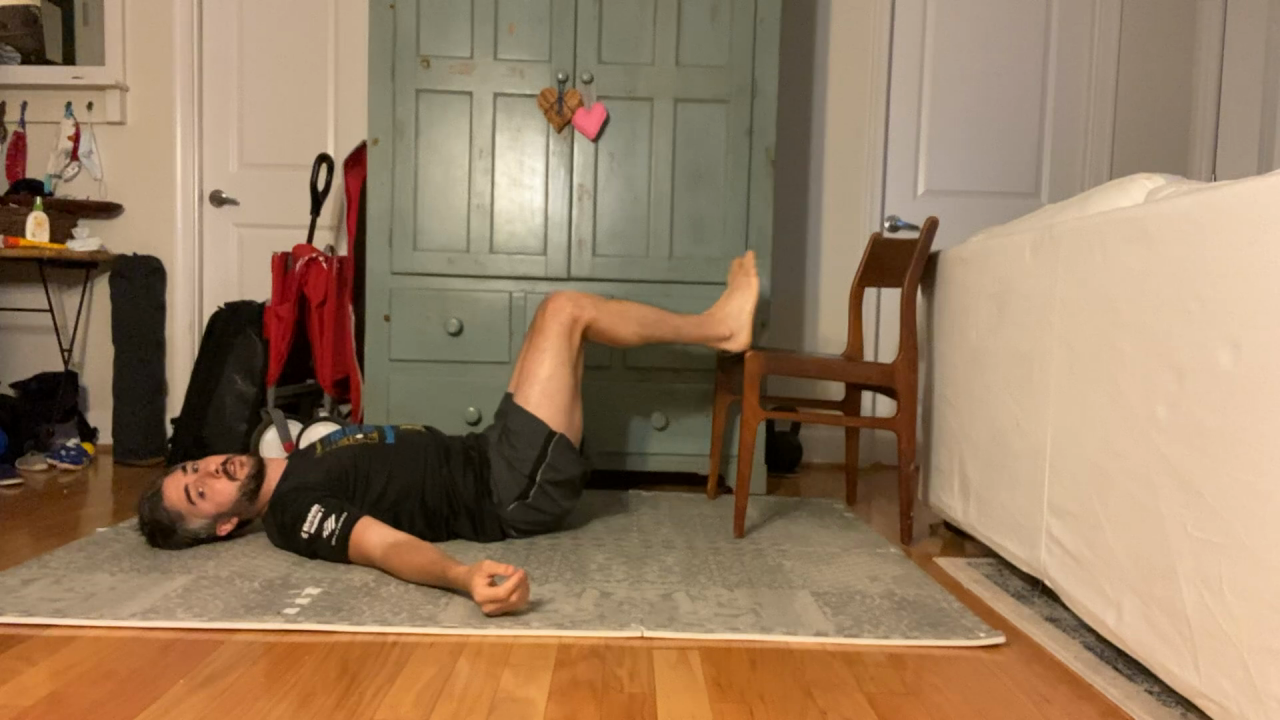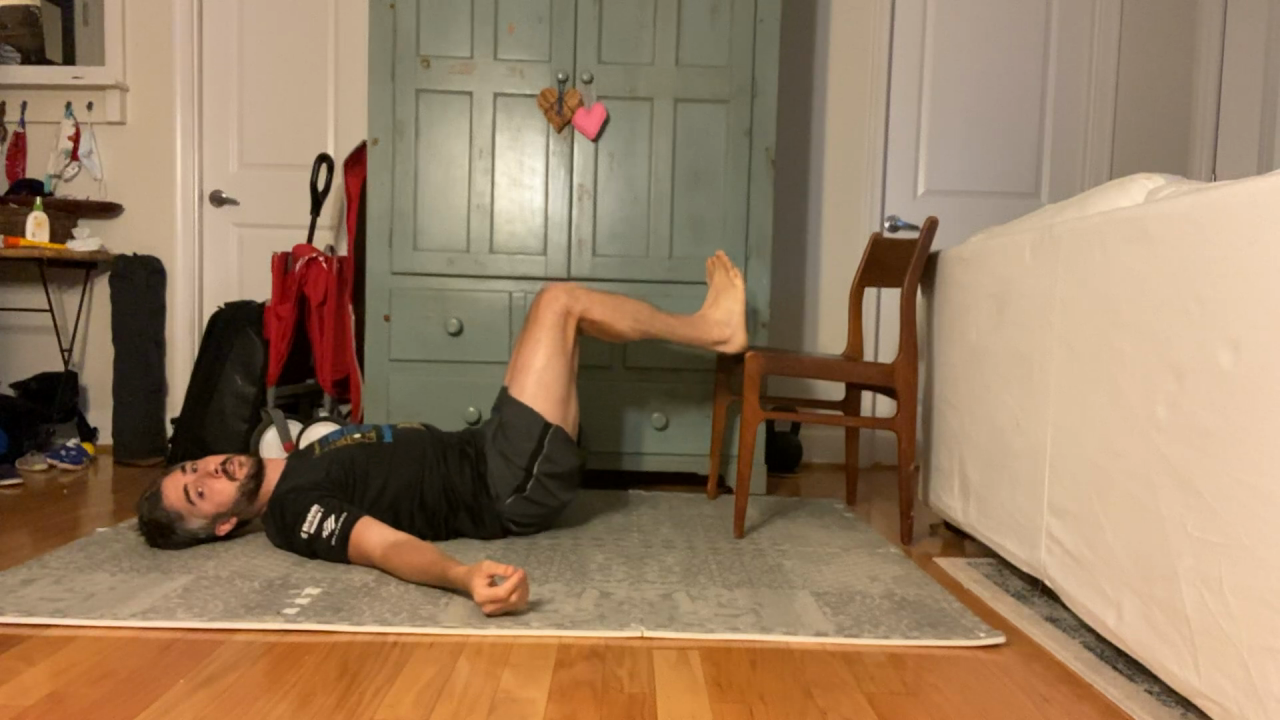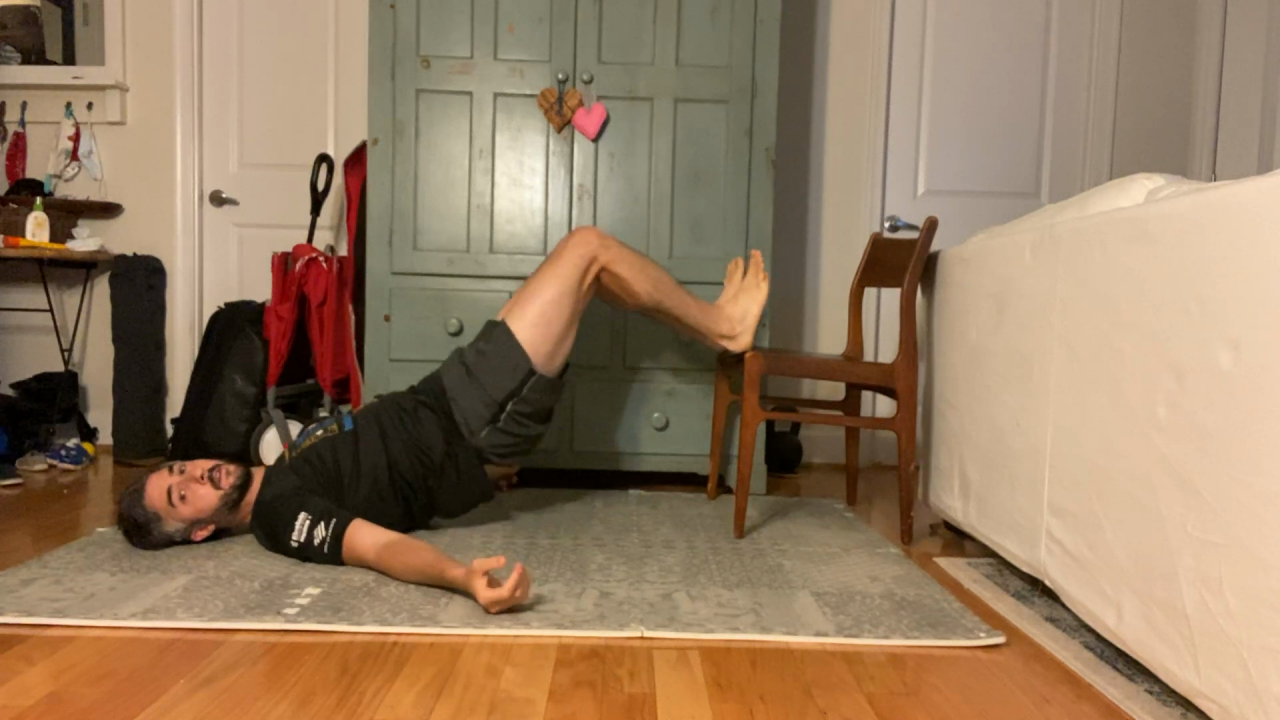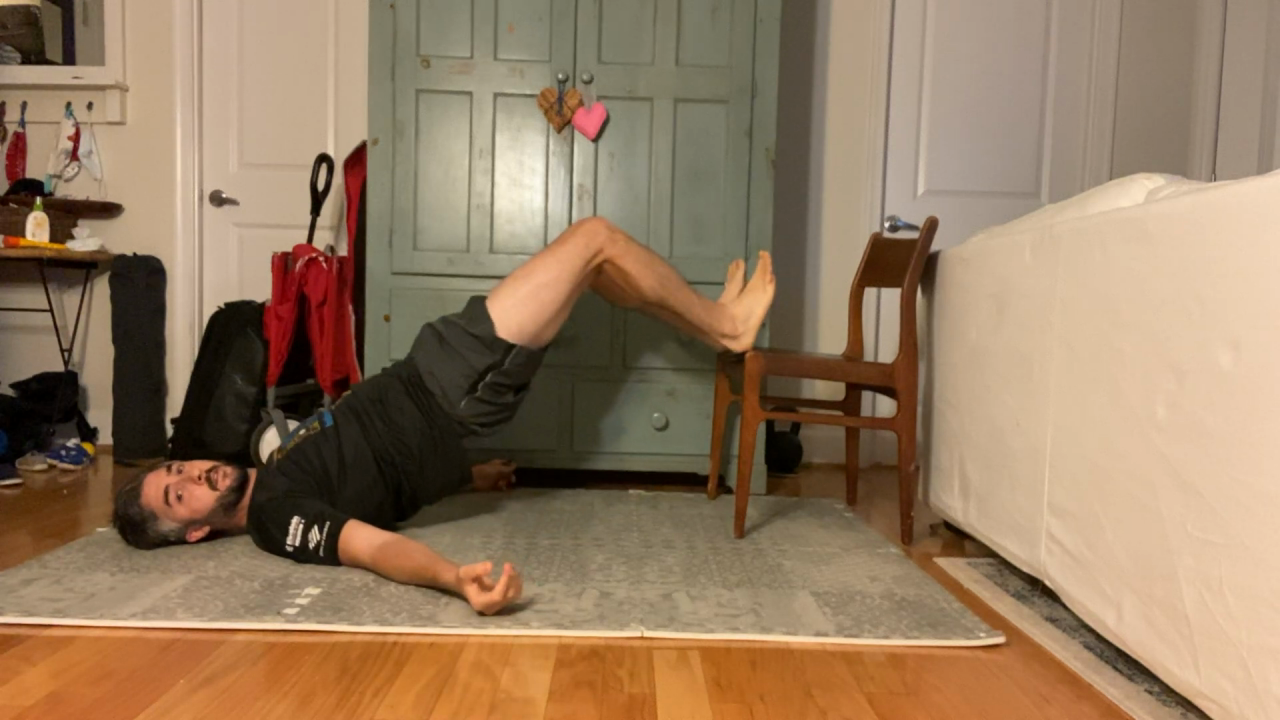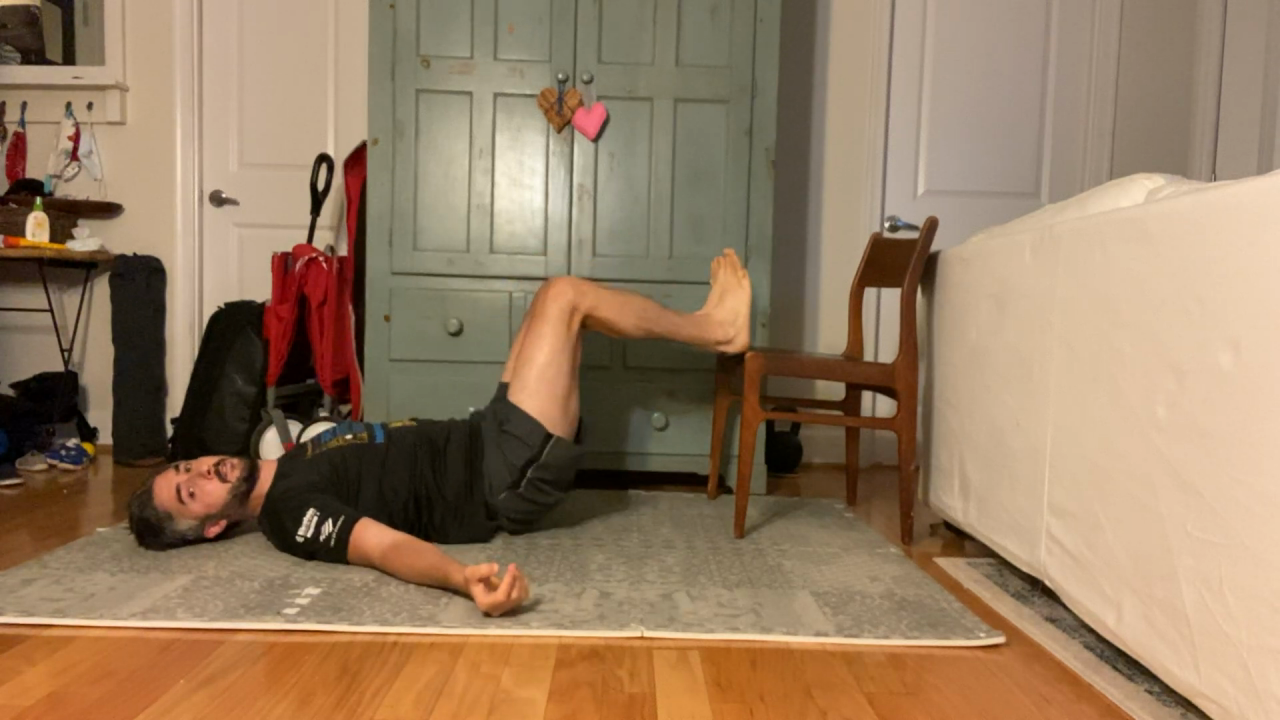
dt=1s
person 1, frame 1
left shoulder: (300, 465)
right shoulder: (297, 515)
right elbow: (389, 548)
right wrist: (464, 577)
left hip: (487, 460)
right hip: (517, 490)
left knee: (566, 314)
right knee: (564, 309)
left ankle: (715, 326)
right ankle: (717, 326)
person 1, frame 2
left shoulder: (300, 468)
right shoulder: (296, 514)
right elbow: (391, 548)
right wrist: (464, 576)
left hip: (483, 457)
right hip: (515, 485)
left knee: (562, 306)
right knee: (558, 301)
left ankle: (705, 327)
right ankle: (710, 329)
person 1, frame 3
left shoulder: (281, 479)
right shoulder: (283, 519)
right elbow: (383, 547)
right wrist: (463, 576)
left hip: (448, 405)
right hip: (480, 419)
left knee: (588, 256)
right knee: (590, 245)
left ankle: (713, 322)
right ankle: (722, 326)
person 1, frame 4
left shoulder: (273, 477)
right shoulder: (277, 519)
right elbow: (375, 547)
right wrist: (454, 579)
left hip: (432, 380)
right hip: (460, 387)
left knee: (592, 251)
right knee: (596, 235)
left ankle: (714, 321)
right ankle: (724, 325)
person 1, frame 5
left shoulder: (294, 466)
right shoulder: (292, 513)
right elbow: (388, 547)
right wrist: (464, 578)
left hip: (481, 446)
right hip: (510, 474)
left knee: (559, 299)
right knee: (563, 295)
left ankle: (707, 326)
right ankle: (715, 329)
